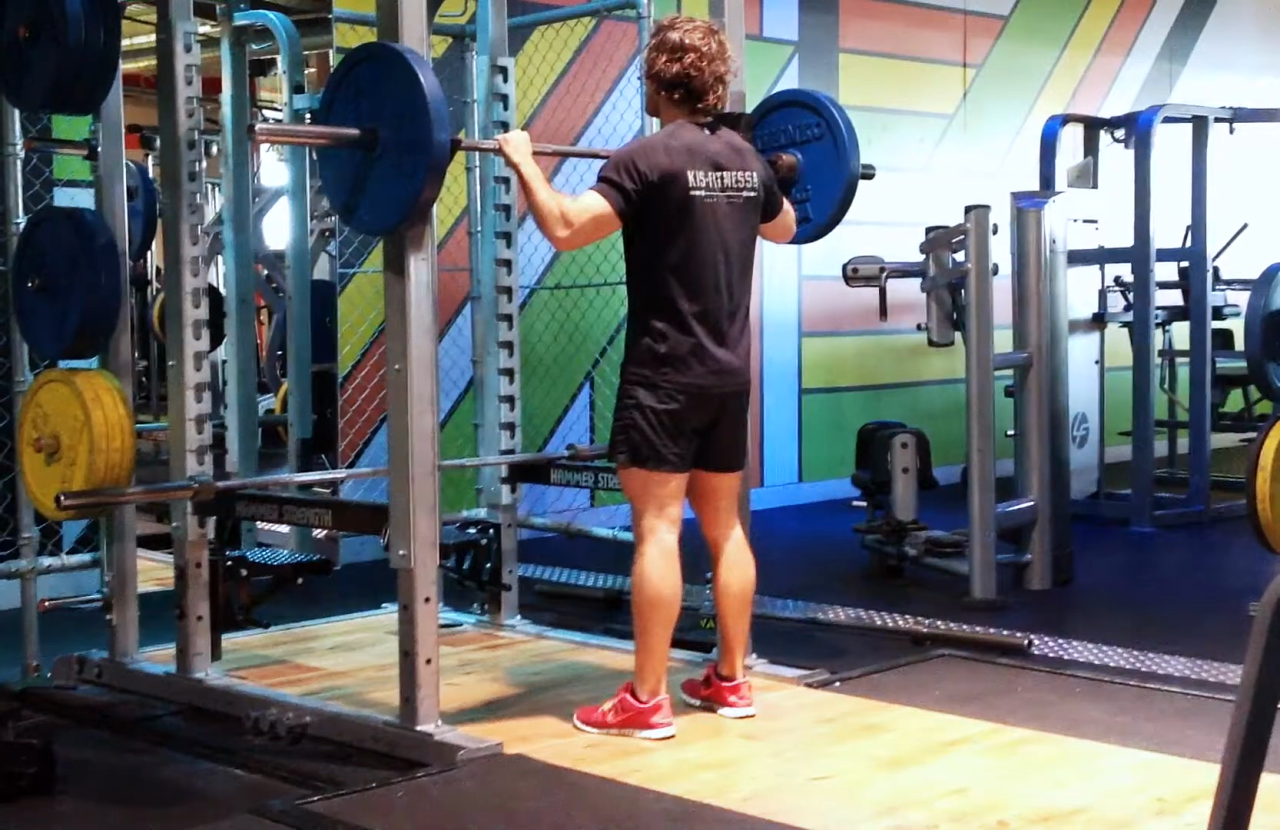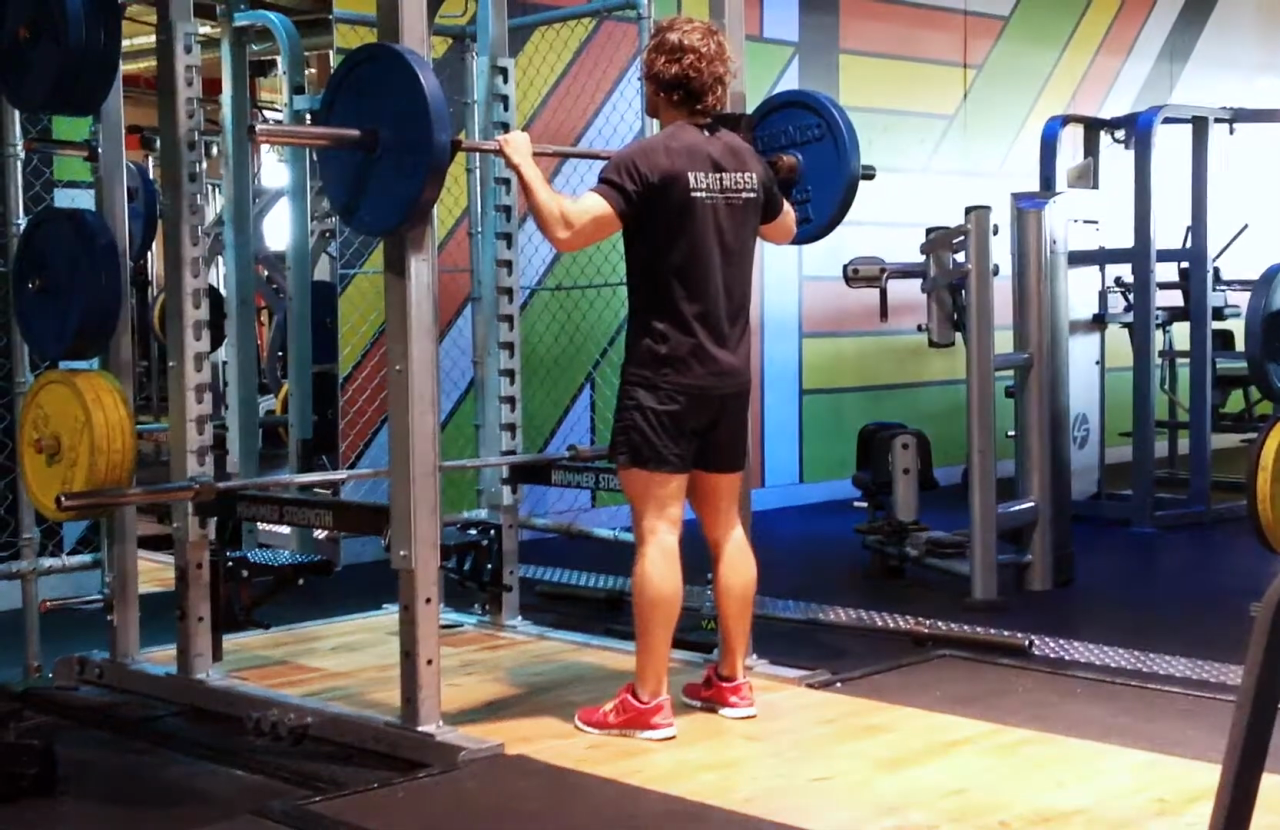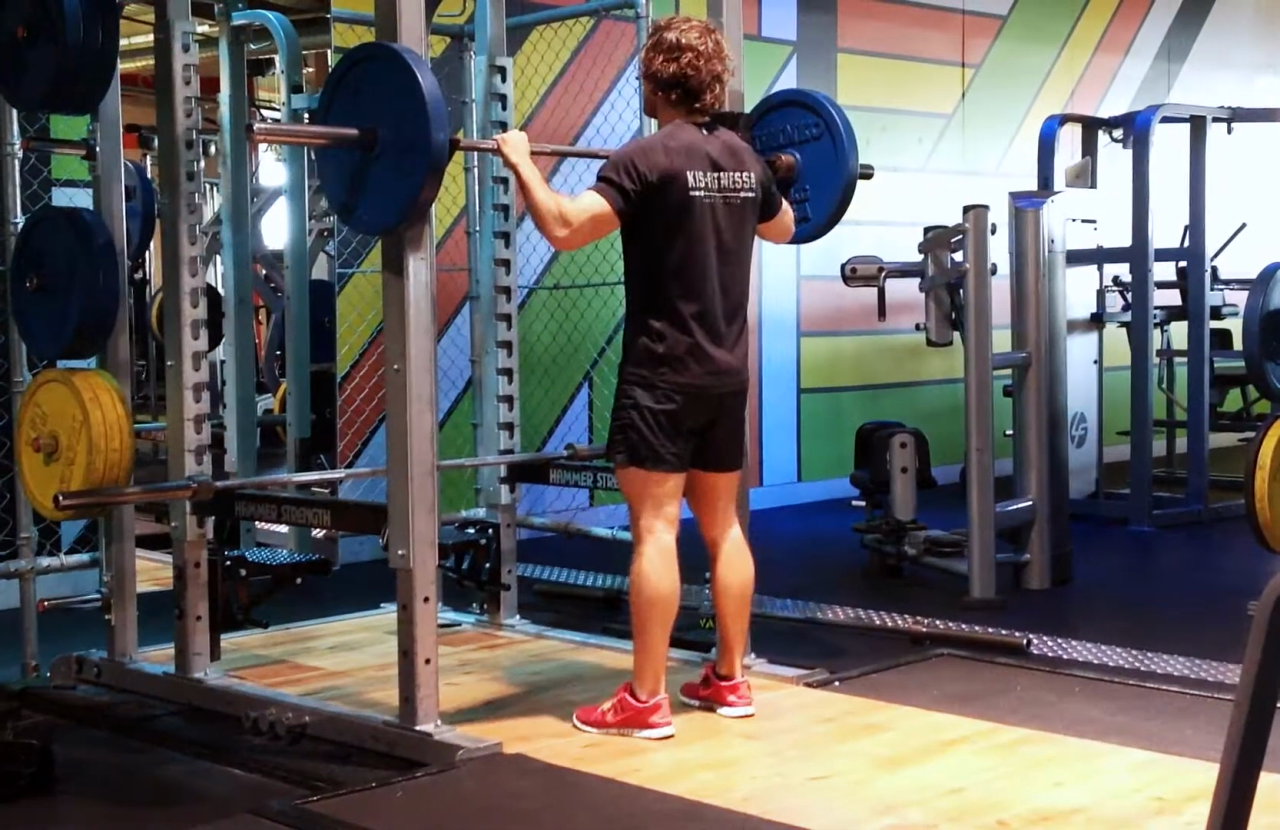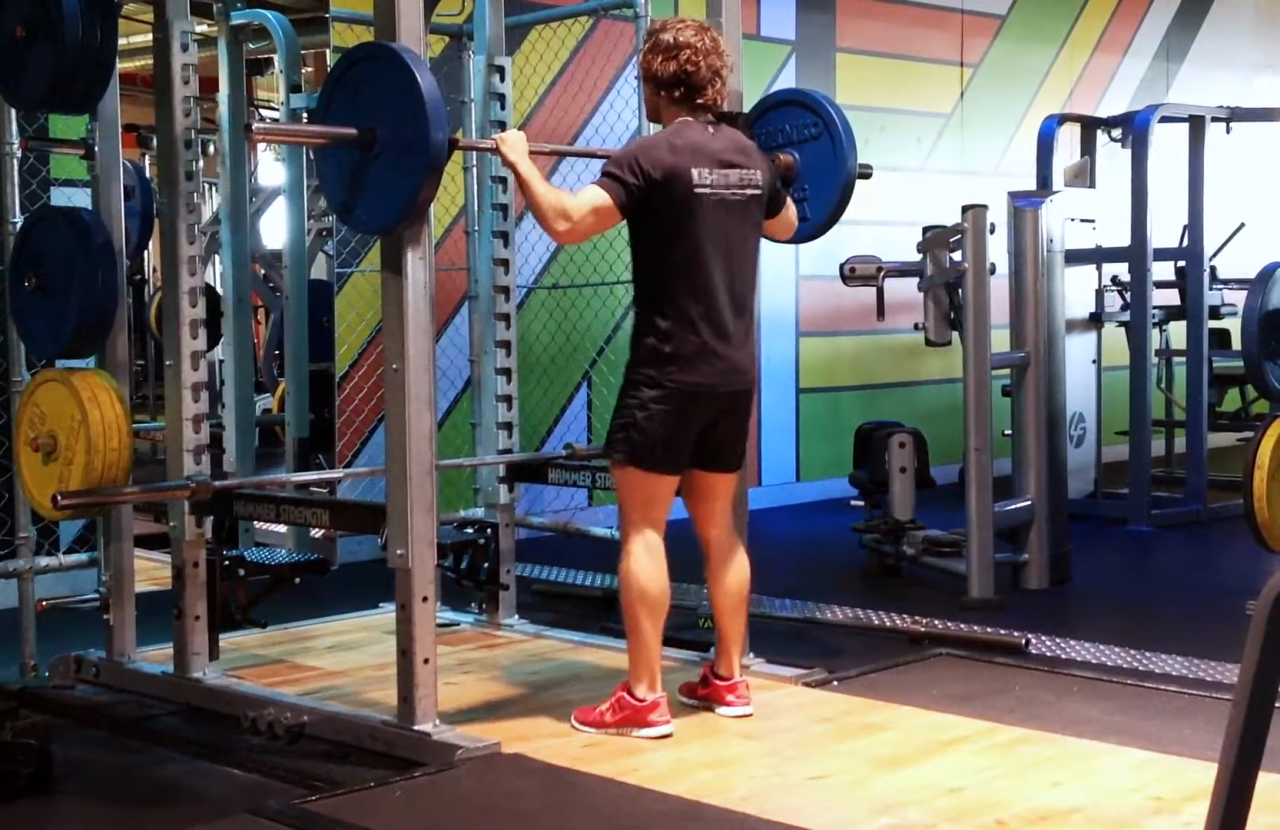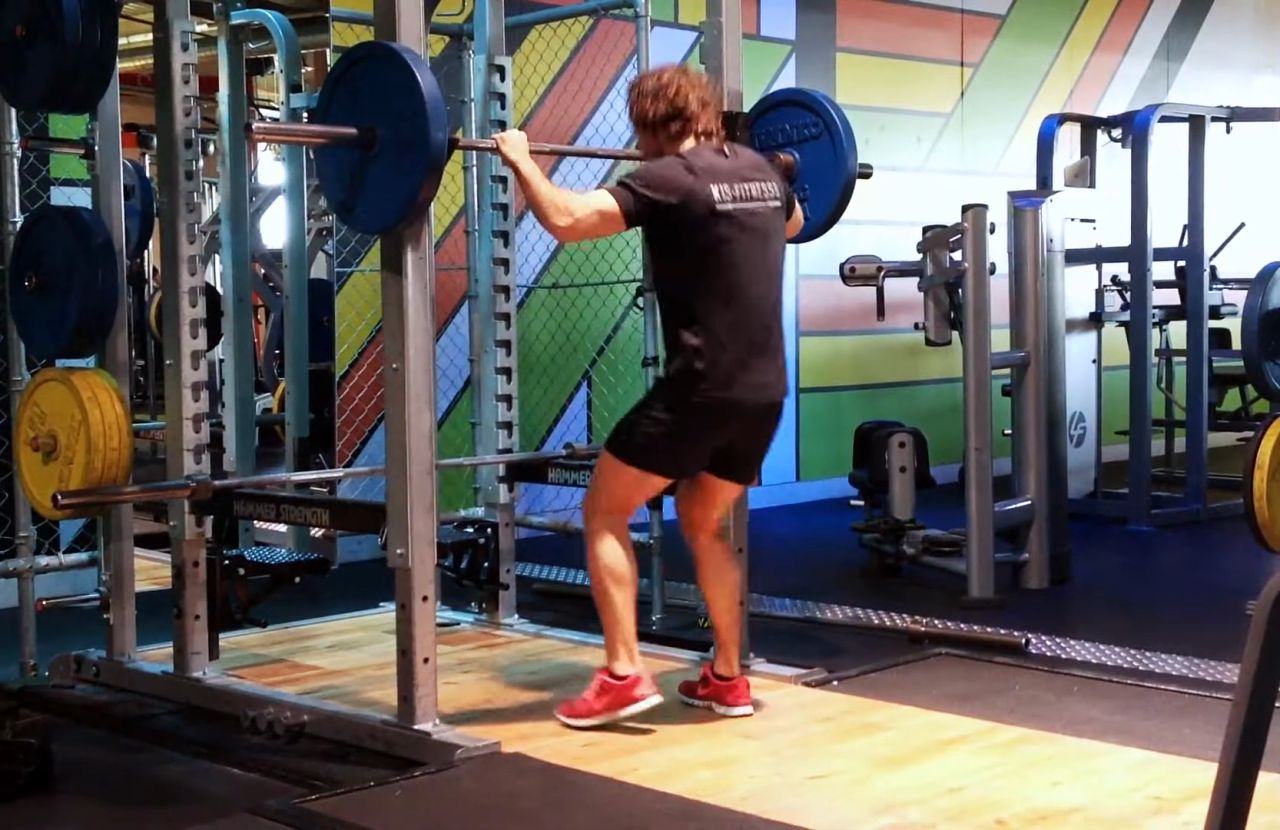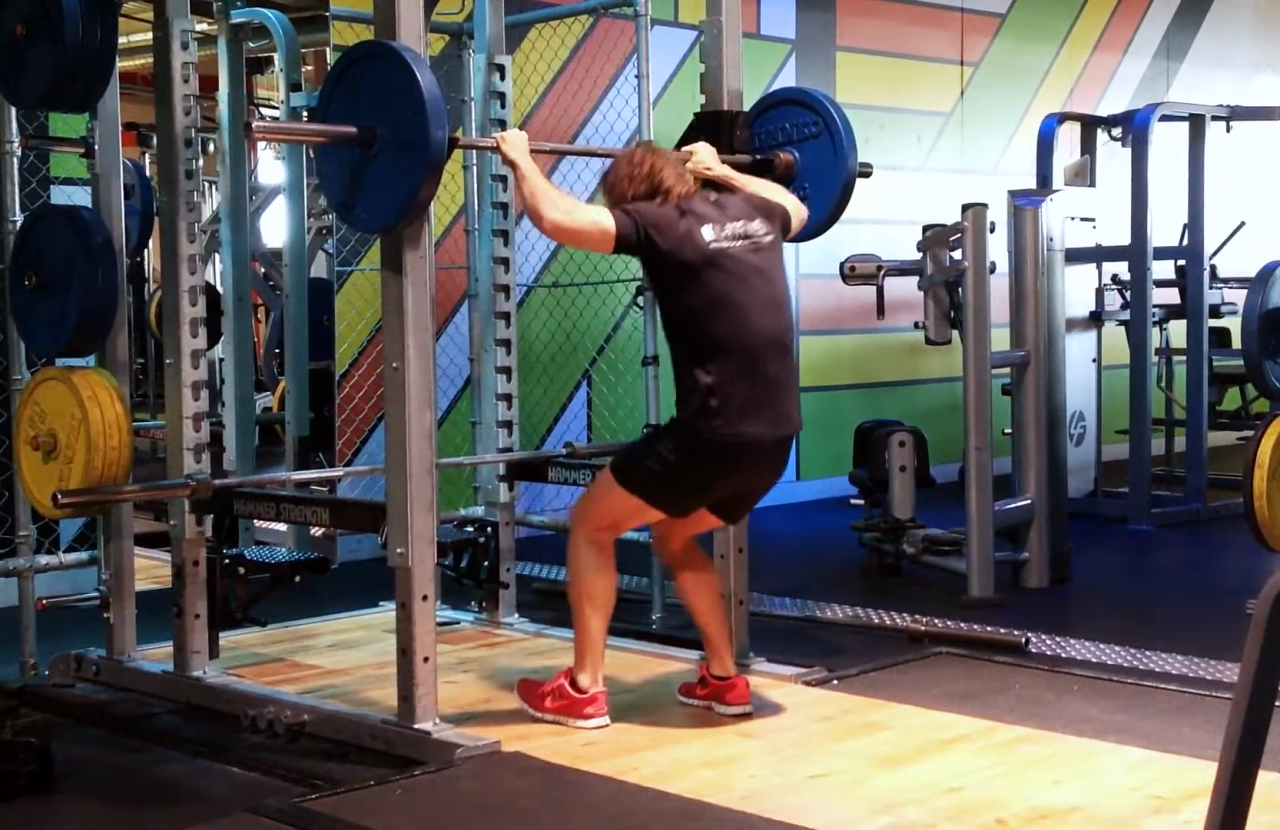
dt=0.2s
person 1, frame 1
left shoulder: (649, 156)
right shoulder: (746, 158)
left elbow: (565, 228)
right elbow: (785, 227)
left wrist: (523, 161)
left hip: (666, 375)
right hip: (729, 373)
left knee: (657, 528)
right knee: (723, 526)
left ankle: (646, 699)
right ankle: (731, 679)
person 1, frame 2
left shoulder: (649, 159)
right shoulder: (746, 160)
left elbow: (566, 229)
right elbow: (785, 229)
left wrist: (522, 162)
left hip: (666, 376)
right hip: (729, 374)
left knee: (658, 531)
right knee: (724, 526)
left ankle: (647, 700)
right ankle: (731, 679)
person 1, frame 3
left shoulder: (648, 156)
right shoulder: (744, 158)
left elbow: (563, 227)
right elbow: (785, 228)
left wrist: (520, 160)
left hip: (663, 374)
right hip: (727, 374)
left knee: (655, 530)
right knee: (722, 526)
left ankle: (645, 699)
right ankle: (730, 679)
person 1, frame 4
left shoulder: (652, 155)
right shoulder: (749, 155)
left elbow: (565, 222)
right elbow: (786, 225)
left wrist: (520, 160)
left hip: (670, 374)
right hip: (735, 373)
left knee: (642, 531)
right knee: (719, 529)
left ankle: (642, 697)
right ankle: (727, 680)
person 1, frame 5
left shoulder: (667, 178)
right shoulder: (761, 170)
left elbow: (567, 219)
right elbow: (794, 223)
left wrist: (521, 159)
left hip: (701, 388)
right hip: (765, 392)
left knee: (605, 516)
right knee: (704, 529)
left ankle: (623, 675)
right ankle: (728, 678)
person 1, frame 6
left shoulder: (662, 224)
right shoulder: (754, 212)
left elbow: (558, 219)
right elbow: (796, 209)
left wrist: (521, 160)
right wrist: (720, 167)
left hip: (716, 432)
right hip: (775, 436)
left knee: (590, 527)
right knee: (673, 537)
left ankle: (584, 688)
right ankle: (725, 677)
